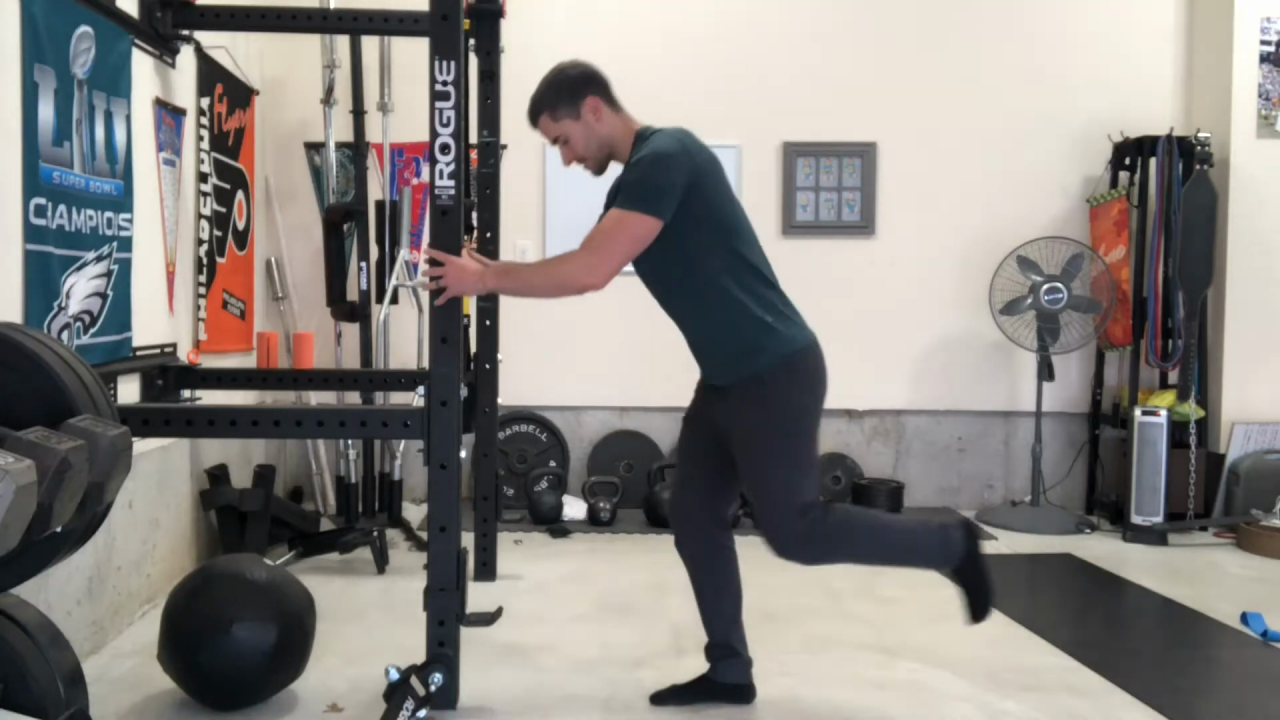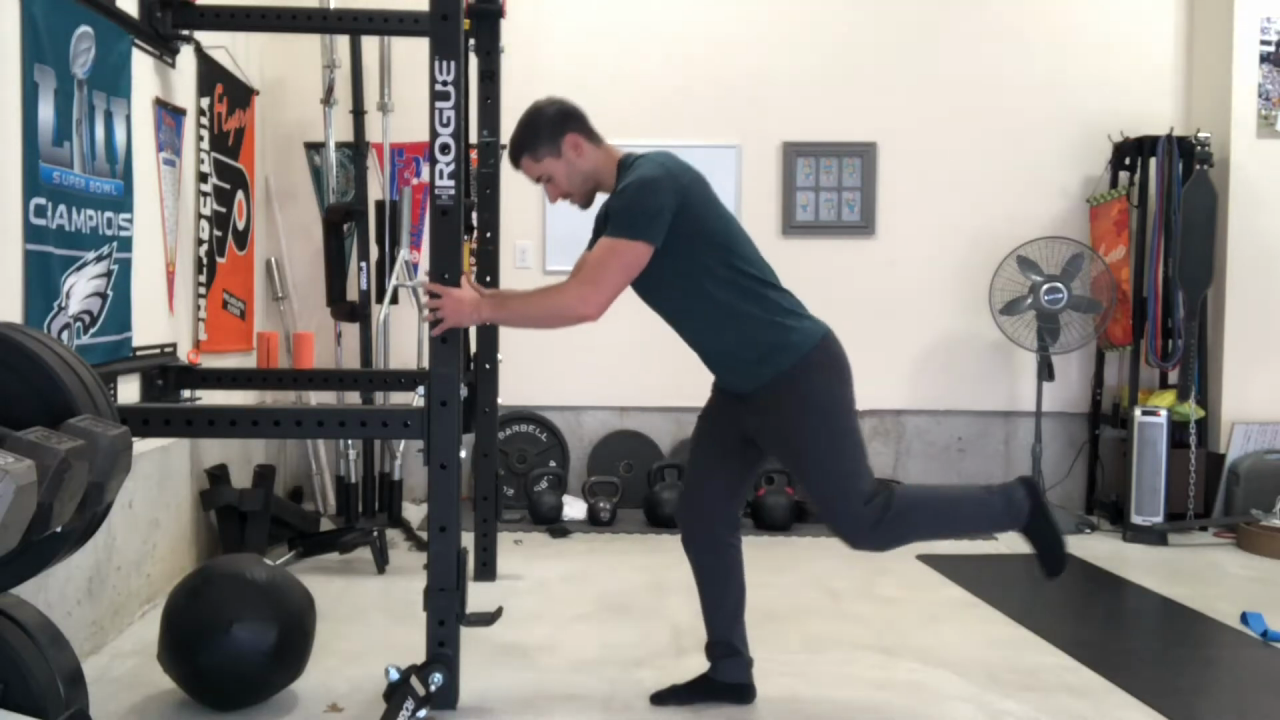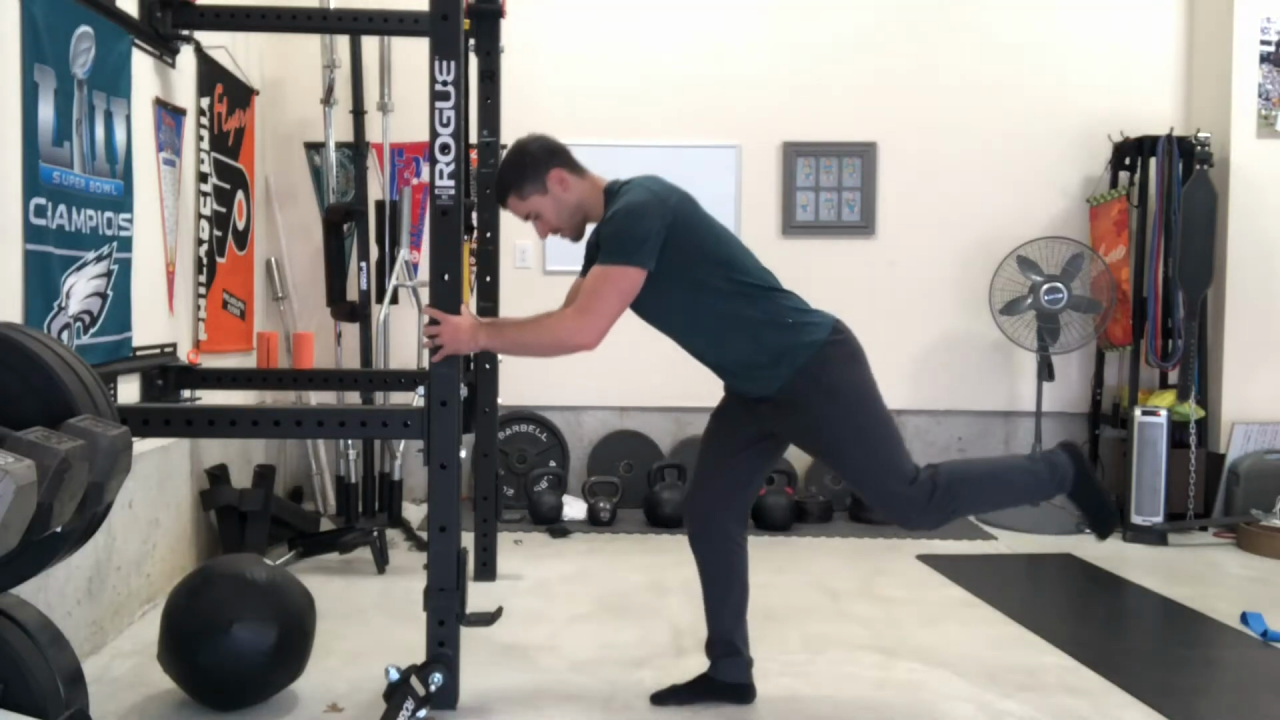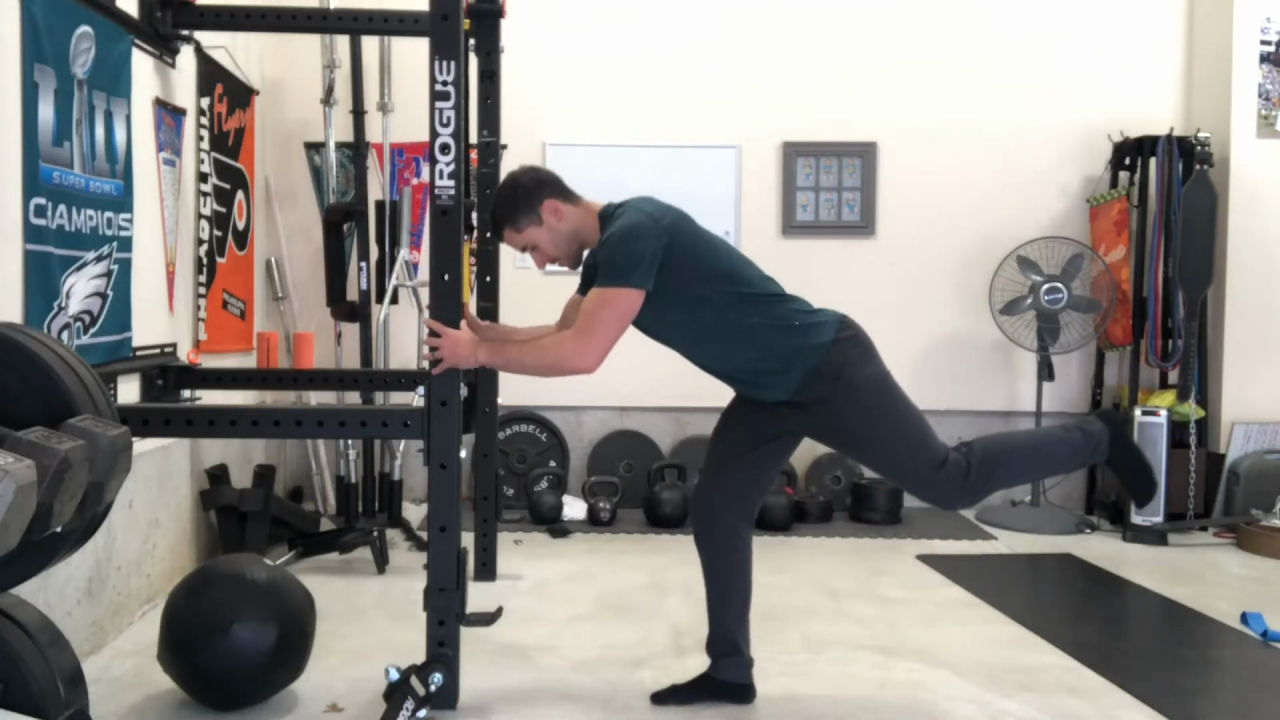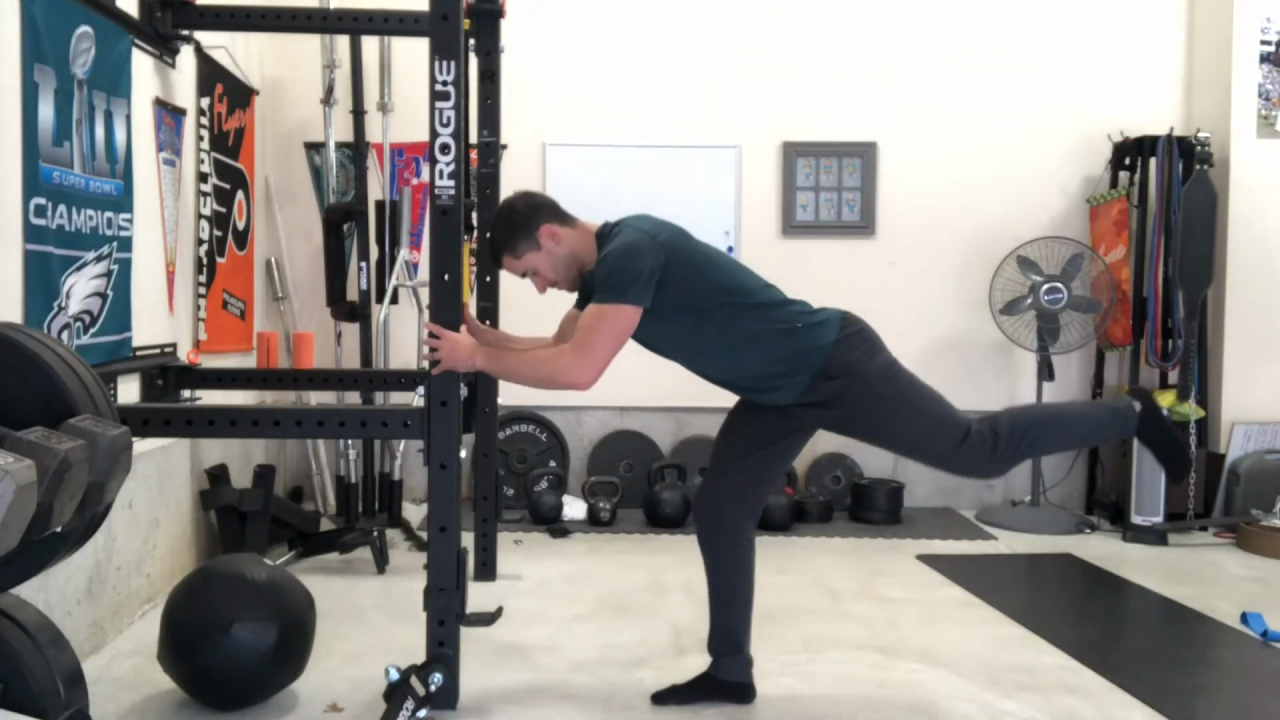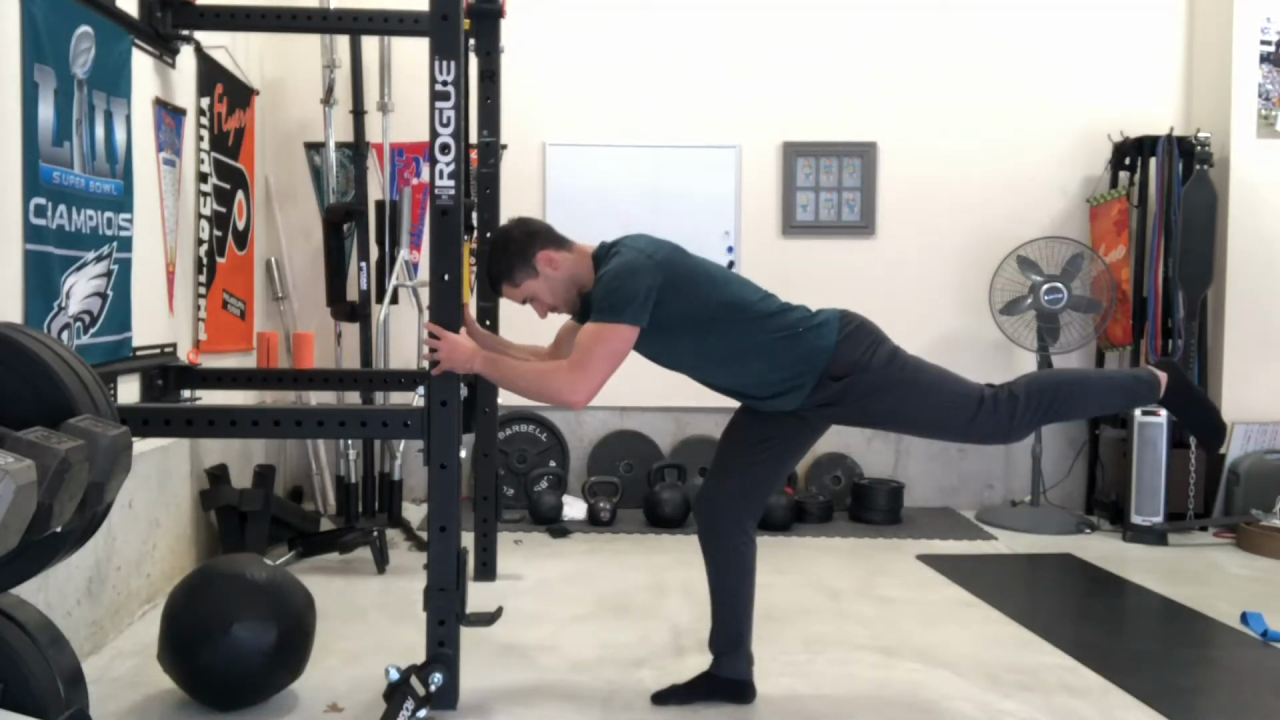
dt=0.3s
person 1, frame 1
left shoulder: (665, 158)
right shoulder: (639, 176)
left elbow: (590, 273)
right elbow: (581, 269)
left wrist: (486, 280)
right wrist: (491, 272)
left hip: (775, 371)
right hip: (728, 376)
left knee: (795, 530)
right knee: (695, 519)
left ankle: (952, 545)
right ankle: (729, 671)
person 1, frame 2
left shoulder: (650, 185)
right shoulder: (623, 207)
left elbow: (585, 303)
right elbow: (579, 295)
left wrist: (481, 312)
right wrist: (488, 299)
left hip: (796, 371)
right hip: (745, 382)
left knee: (860, 521)
right knee: (703, 518)
left ankle: (1013, 506)
right ankle: (729, 671)
person 1, frame 3
left shoulder: (638, 211)
right shoulder: (611, 234)
left elbow: (582, 332)
right elbow: (568, 320)
left wrist: (480, 338)
right wrist: (483, 323)
left hip: (814, 367)
right hip: (760, 384)
left knee: (913, 502)
right knee: (710, 513)
left ankle: (1061, 471)
right ankle: (729, 670)
person 1, frame 4
left shoulder: (634, 233)
right shoulder: (609, 253)
left elbow: (582, 354)
right elbow: (563, 337)
left wrist: (479, 354)
right wrist: (482, 330)
left hip: (826, 368)
right hip: (772, 386)
left knee: (945, 480)
right knee: (716, 512)
left ankle: (1096, 439)
right ankle: (729, 670)
person 1, frame 5
left shoulder: (630, 251)
right shoulder: (604, 273)
left elbow: (579, 371)
right elbow: (560, 351)
left wrist: (477, 359)
right wrist: (481, 335)
left hip: (836, 364)
right hip: (783, 389)
left knee: (976, 449)
right knee: (719, 511)
left ankle: (1132, 414)
right ankle: (730, 669)
person 1, frame 6
left shoulder: (629, 272)
right shoulder: (607, 285)
left elbow: (575, 388)
right elbow: (556, 361)
left wrist: (476, 361)
right wrist: (481, 342)
left hip: (840, 365)
right hip: (789, 392)
left knee: (998, 415)
right knee: (721, 511)
left ankle: (1156, 385)
right ankle: (731, 669)
